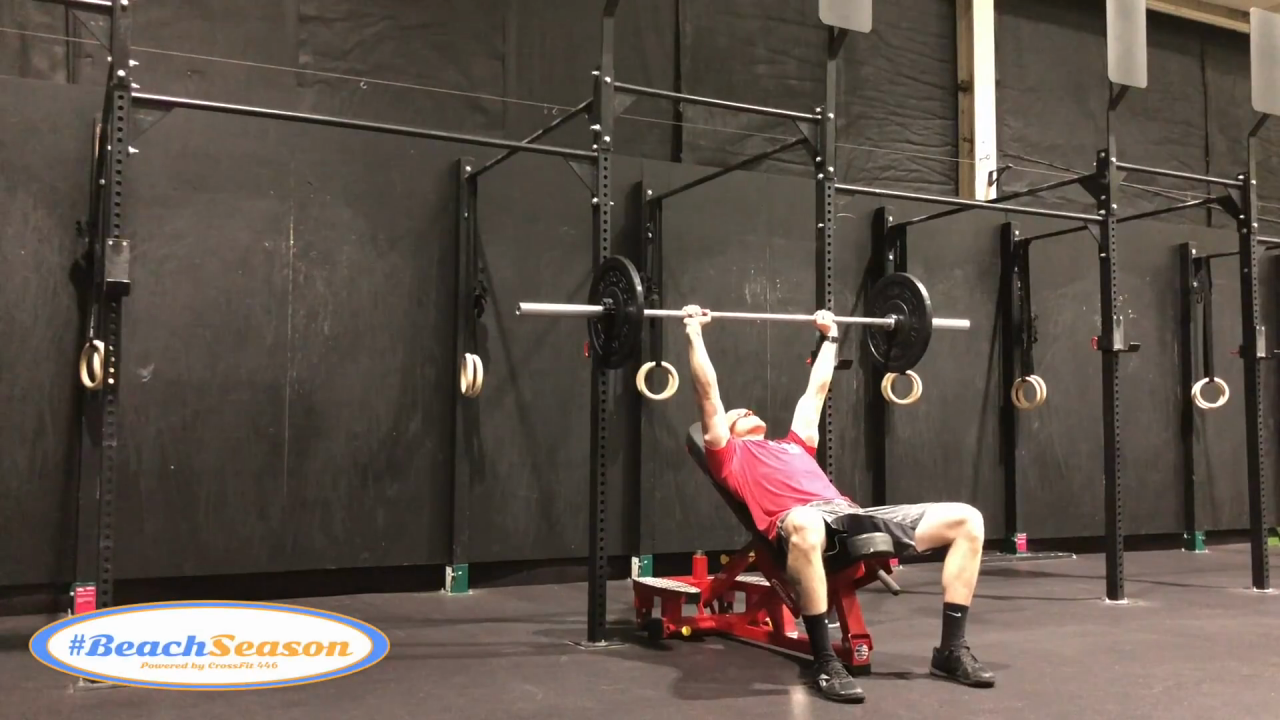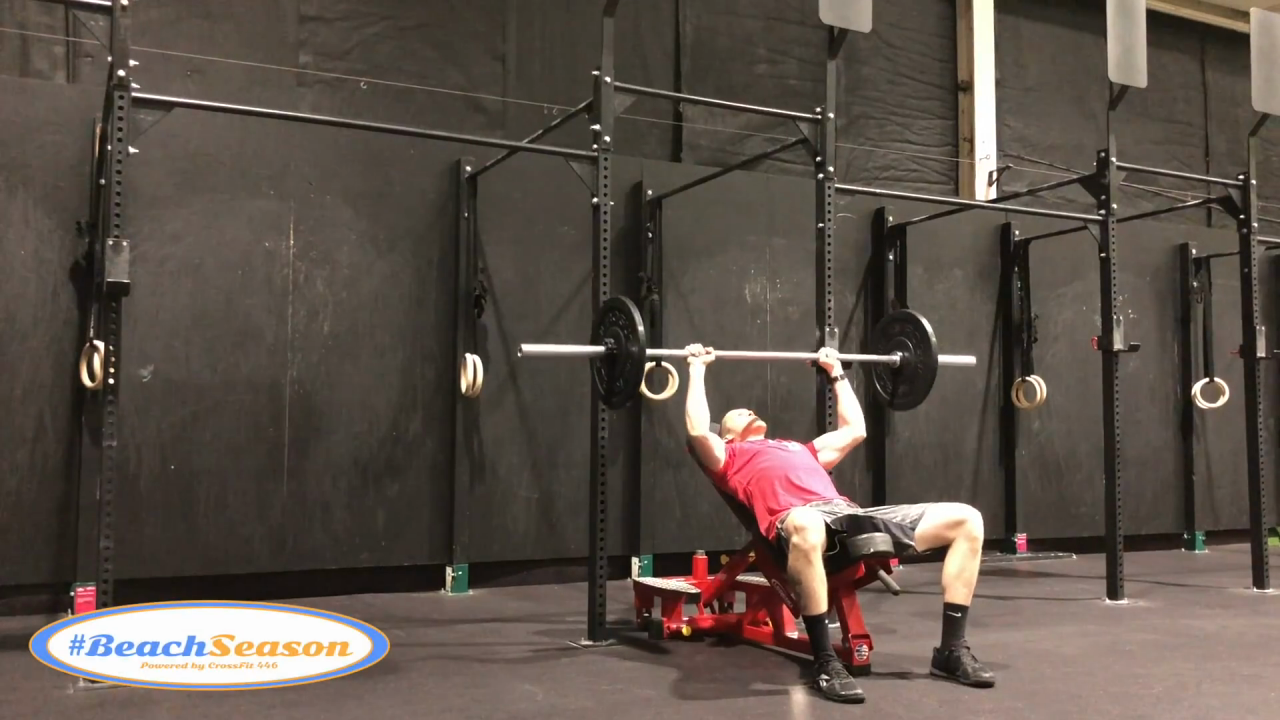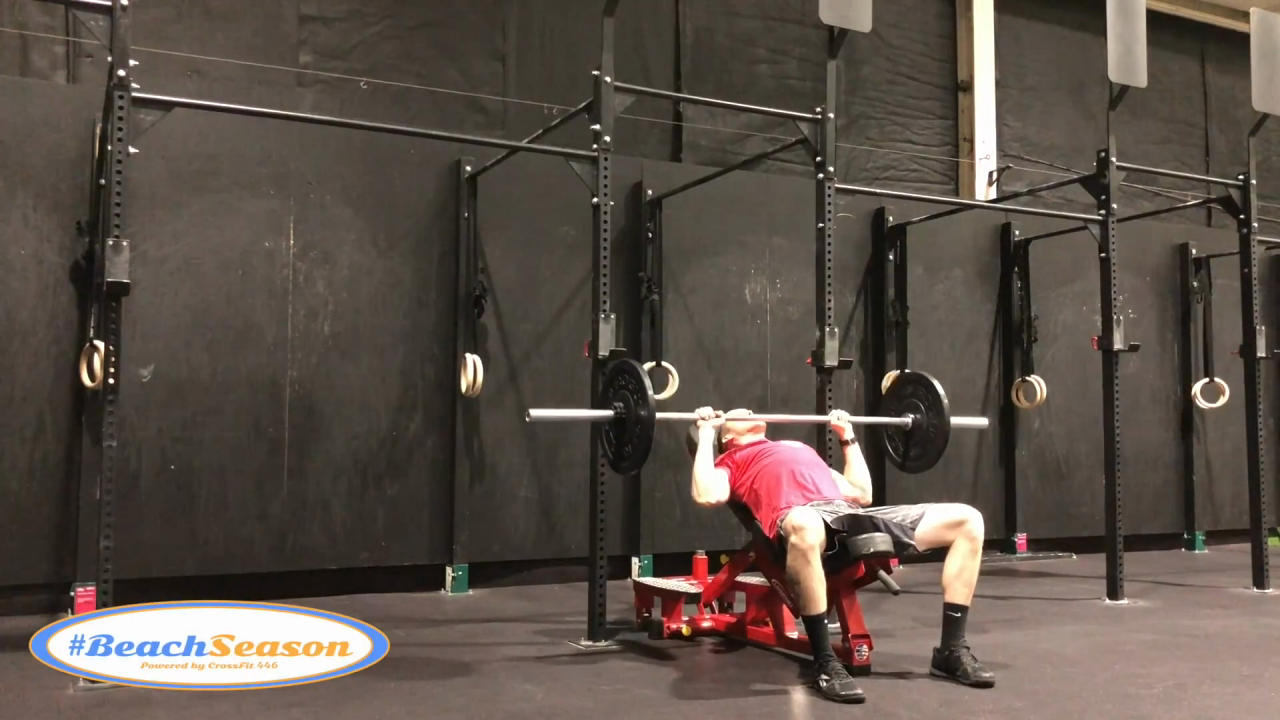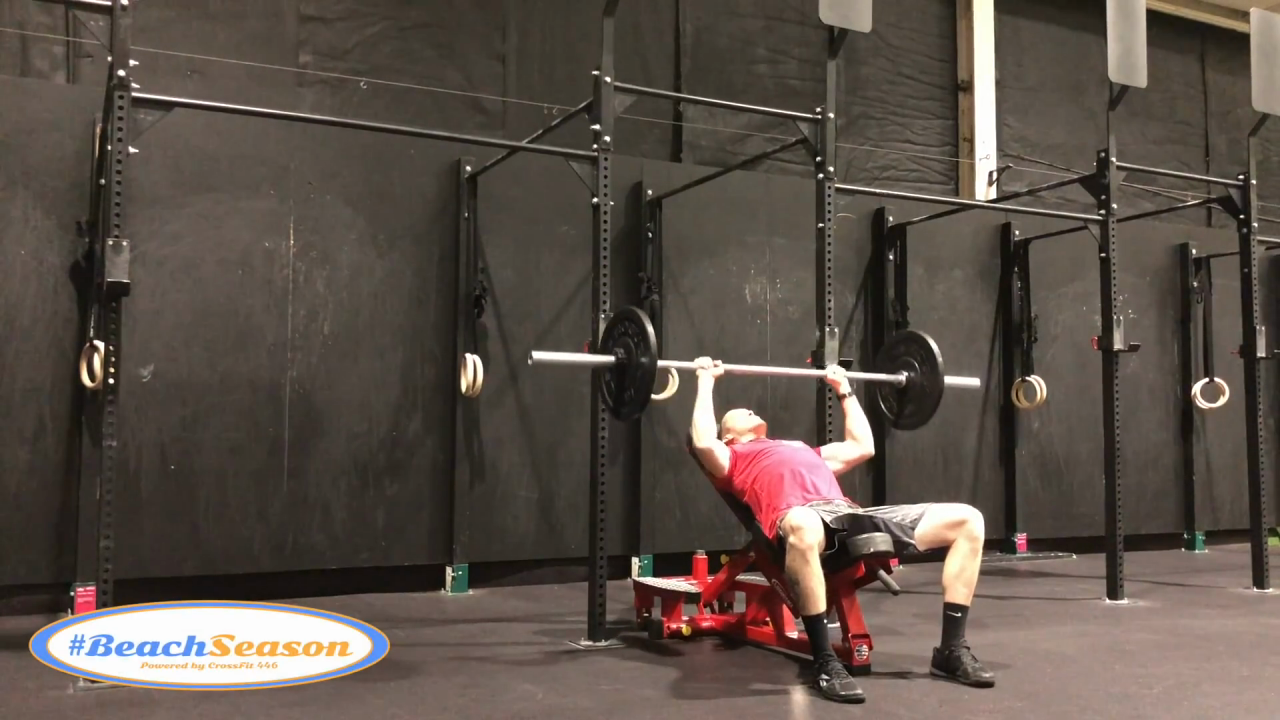
dt=1s
person 1, frame 1
left shoulder: (794, 445)
right shoulder: (729, 454)
left elbow: (817, 389)
right elbow: (707, 392)
left wrist: (830, 336)
right wrist: (694, 332)
left hip: (853, 515)
right hip: (804, 522)
left knee: (966, 520)
right knee: (805, 526)
left ankle: (952, 650)
right ankle: (825, 662)
person 1, frame 2
left shoulder: (798, 450)
right shoulder: (730, 458)
left elbow: (854, 430)
right elbow: (699, 432)
left wrist: (836, 374)
right wrist: (697, 369)
left hip: (851, 514)
right hip: (801, 521)
left knee: (967, 520)
right knee: (806, 526)
left ankle: (952, 650)
right ankle: (826, 662)
person 1, frame 3
left shoulder: (801, 449)
right shoulder: (731, 461)
left elbow: (863, 494)
right elbow: (707, 496)
left wrist: (847, 436)
right wrist: (706, 433)
left hip: (852, 515)
right hip: (803, 518)
left knee: (967, 521)
right knee: (804, 525)
left ankle: (952, 651)
right ankle: (825, 663)
person 1, frame 4
left shoulder: (804, 452)
right shoulder: (732, 459)
left elbow: (863, 447)
right elbow: (703, 443)
left wrist: (844, 391)
right wrist: (706, 382)
left hip: (853, 515)
right hip: (803, 519)
left knee: (968, 520)
right knee: (803, 527)
left ankle: (952, 650)
right ankle: (825, 662)
